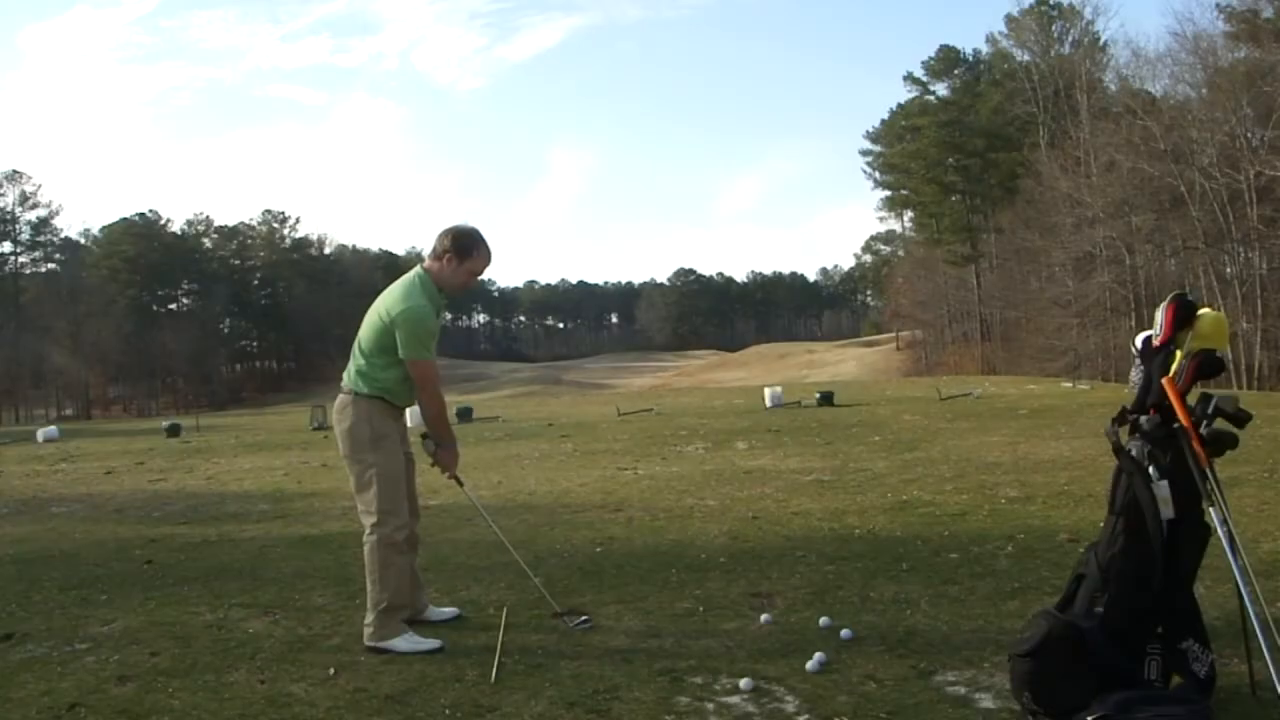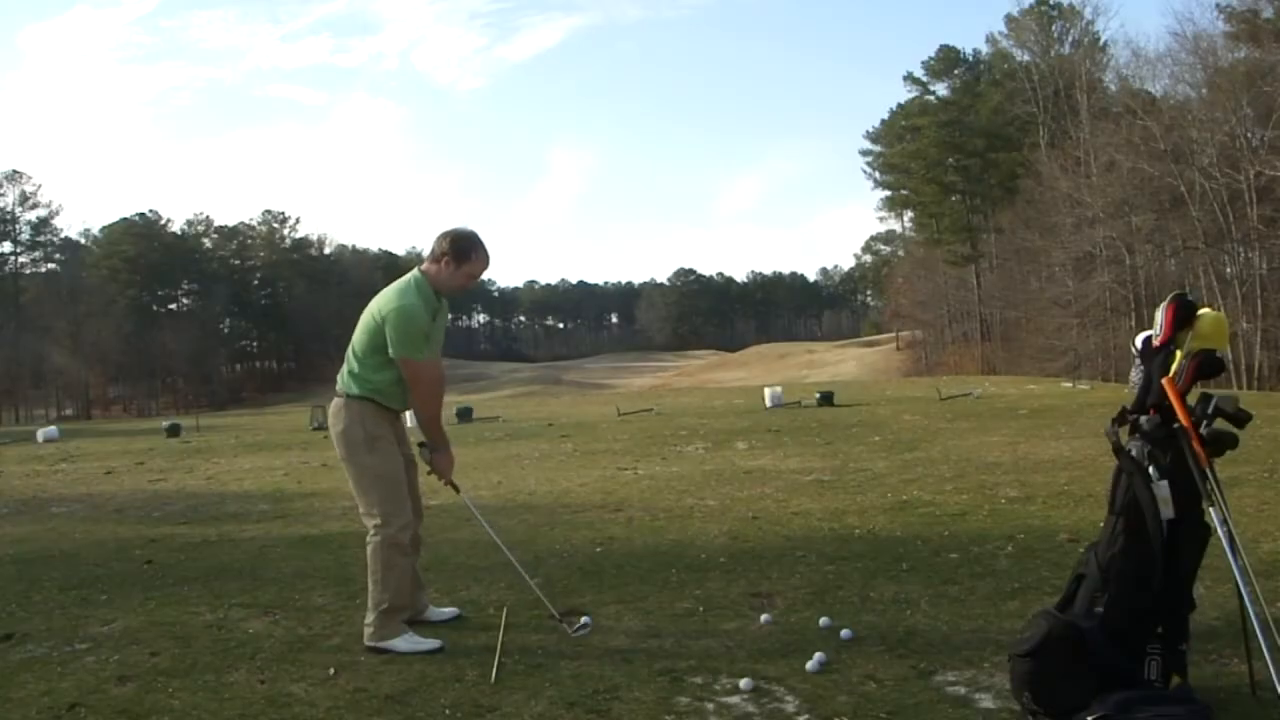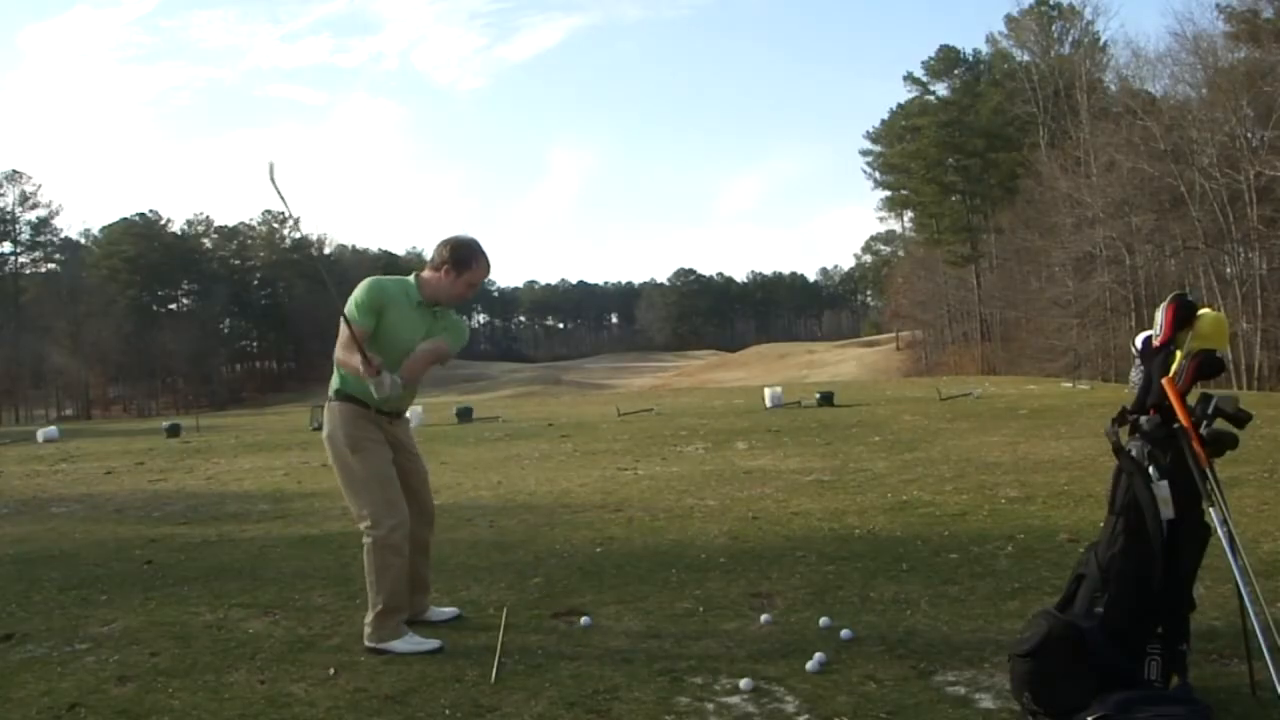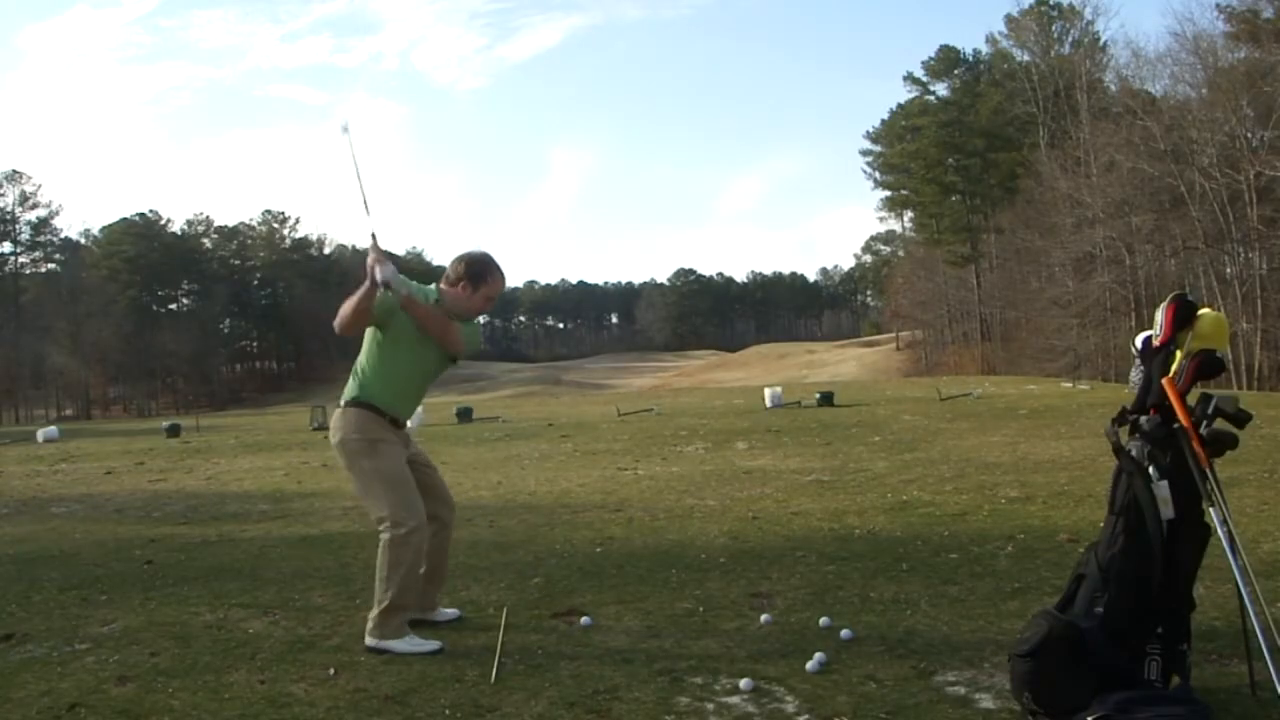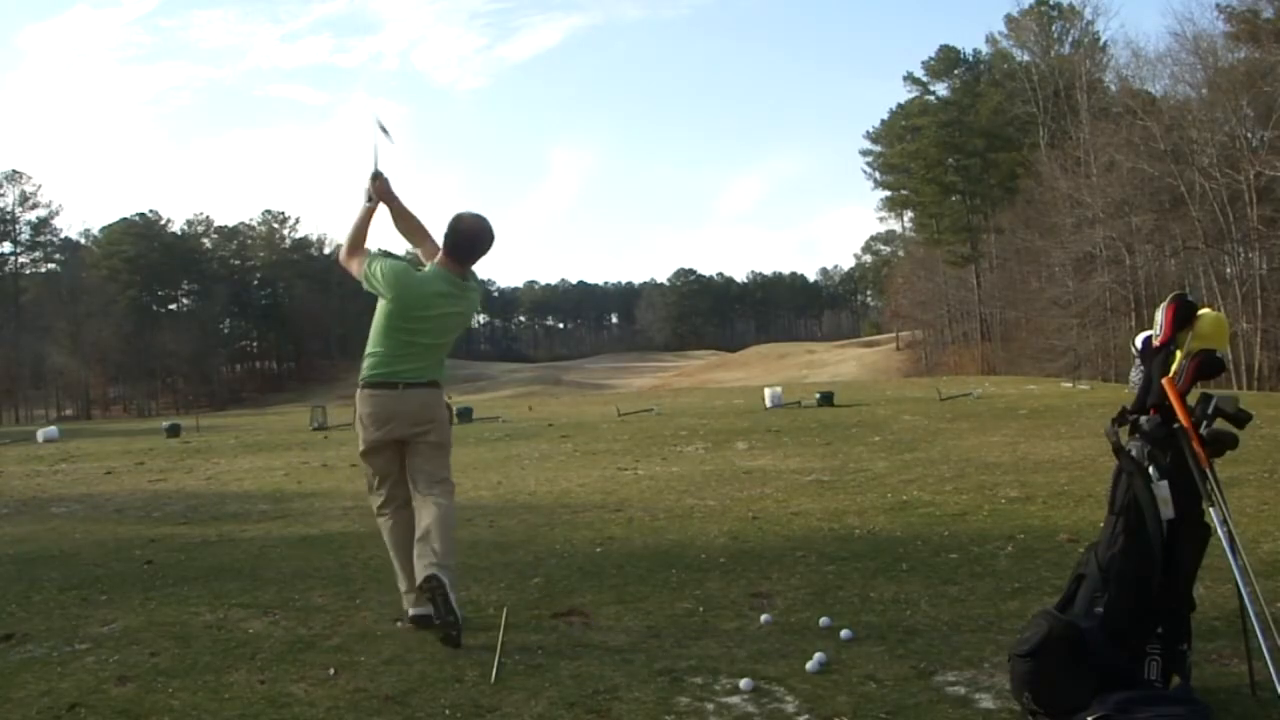
dt=0.4s
person 1, frame 1
left shoulder: (424, 293)
right shoulder: (414, 307)
left elbow: (426, 380)
right elbow: (427, 386)
left wrist: (436, 433)
right wrist: (446, 443)
left hip: (385, 412)
right hip: (366, 414)
left knee: (404, 516)
right knee: (387, 521)
left ankle: (411, 604)
right ankle: (383, 628)
person 1, frame 2
left shoulder: (434, 304)
right shoulder: (406, 307)
left elbow: (435, 377)
right elbow: (419, 388)
left wrist: (432, 440)
right wrist: (440, 447)
left hip: (385, 415)
right hip: (362, 416)
left knee: (408, 516)
right knee: (390, 522)
left ankle: (411, 604)
right ankle: (384, 628)
person 1, frame 3
left shoulder: (455, 326)
right shoulder: (376, 291)
left elbow: (425, 358)
right elbow: (343, 352)
left wrist: (395, 380)
right wrist: (365, 364)
left hip: (392, 420)
right hip: (352, 418)
left knee: (419, 516)
right knee: (387, 523)
left ankle: (413, 604)
right ankle: (384, 630)
person 1, frame 4
left shoulder: (467, 333)
right shoulder: (394, 296)
left elbow: (438, 327)
right elbow: (345, 324)
left wrist: (402, 289)
right wrist: (372, 284)
left hip: (393, 428)
right hip: (361, 424)
left knee: (439, 512)
right knee: (406, 521)
left ankle: (419, 603)
right ankle: (386, 629)
person 1, frame 5
left shoulder: (400, 279)
right shoulder: (470, 293)
left elbow: (348, 258)
right elbow: (437, 255)
left wrist: (370, 203)
right wrist: (391, 200)
left hip: (375, 400)
right hip: (426, 402)
left knee: (390, 502)
right knee: (433, 491)
left ankle: (419, 600)
right ankle: (435, 574)
